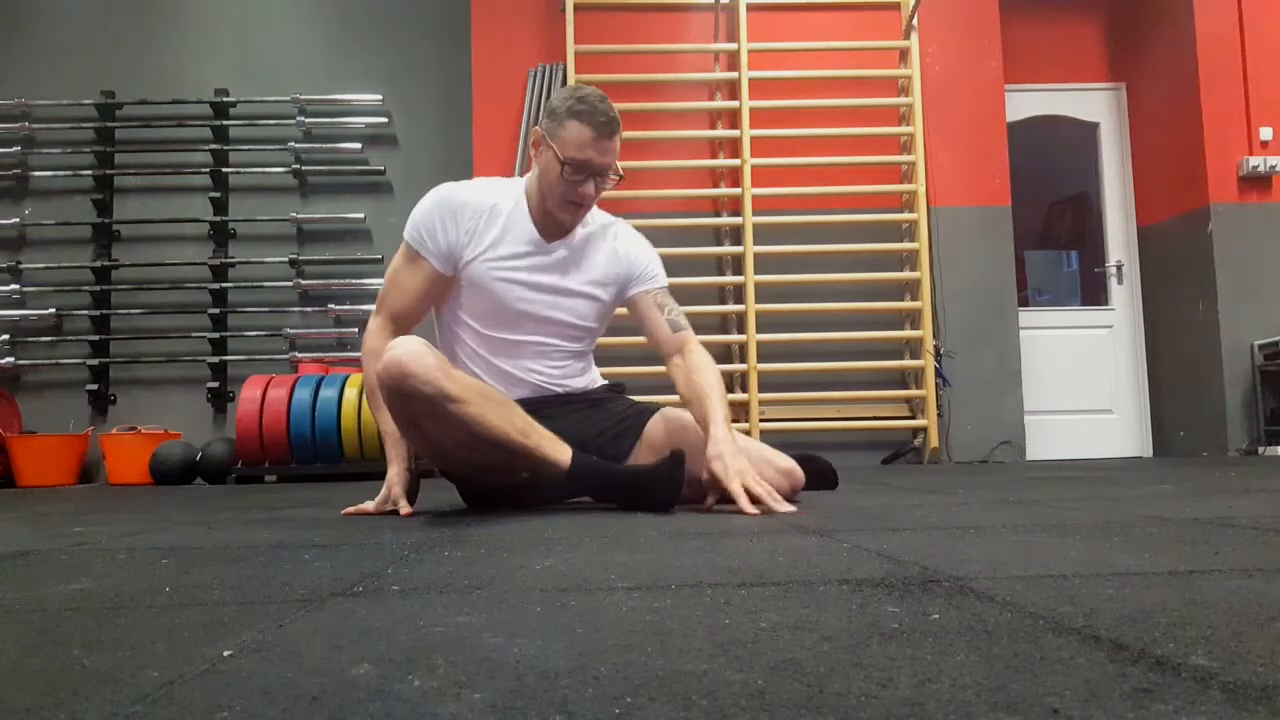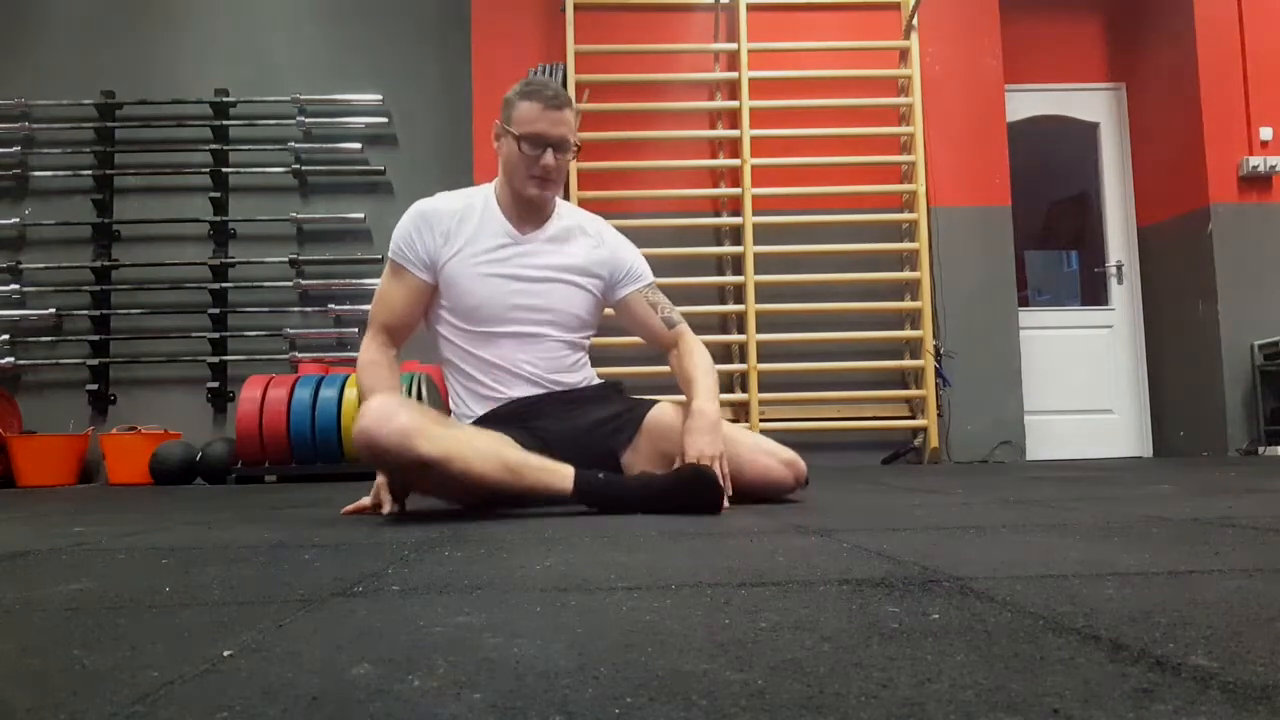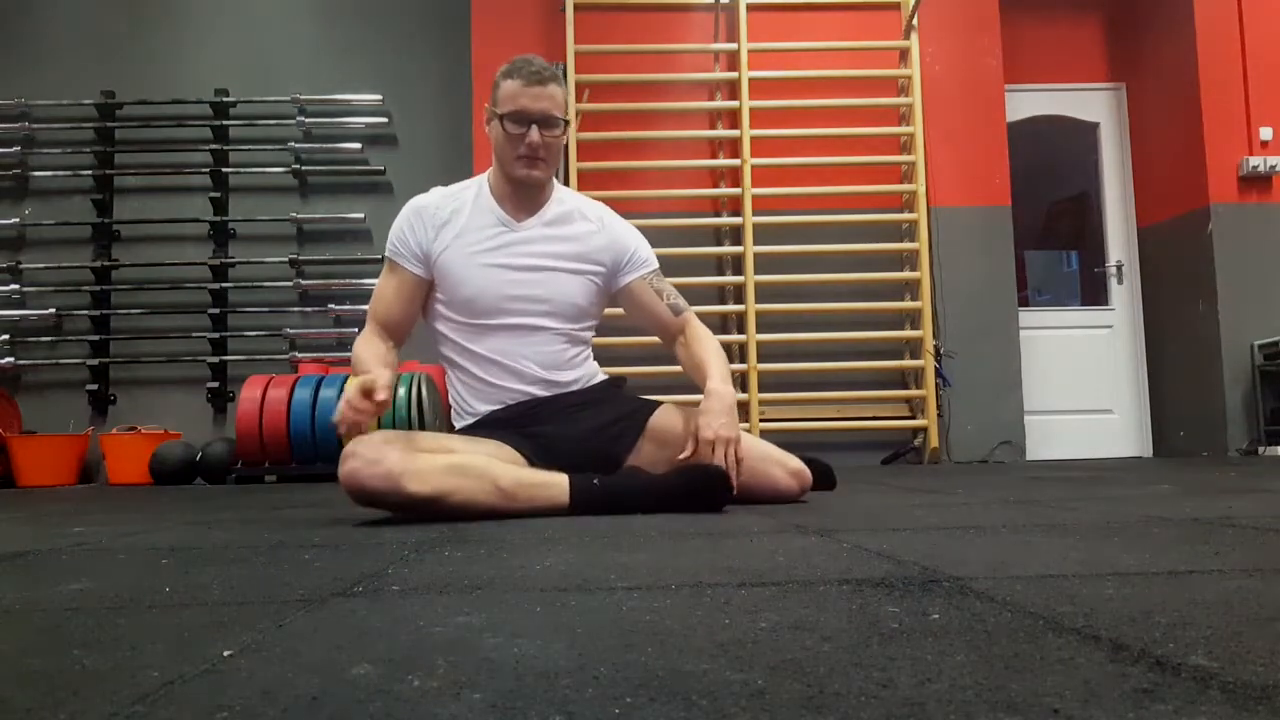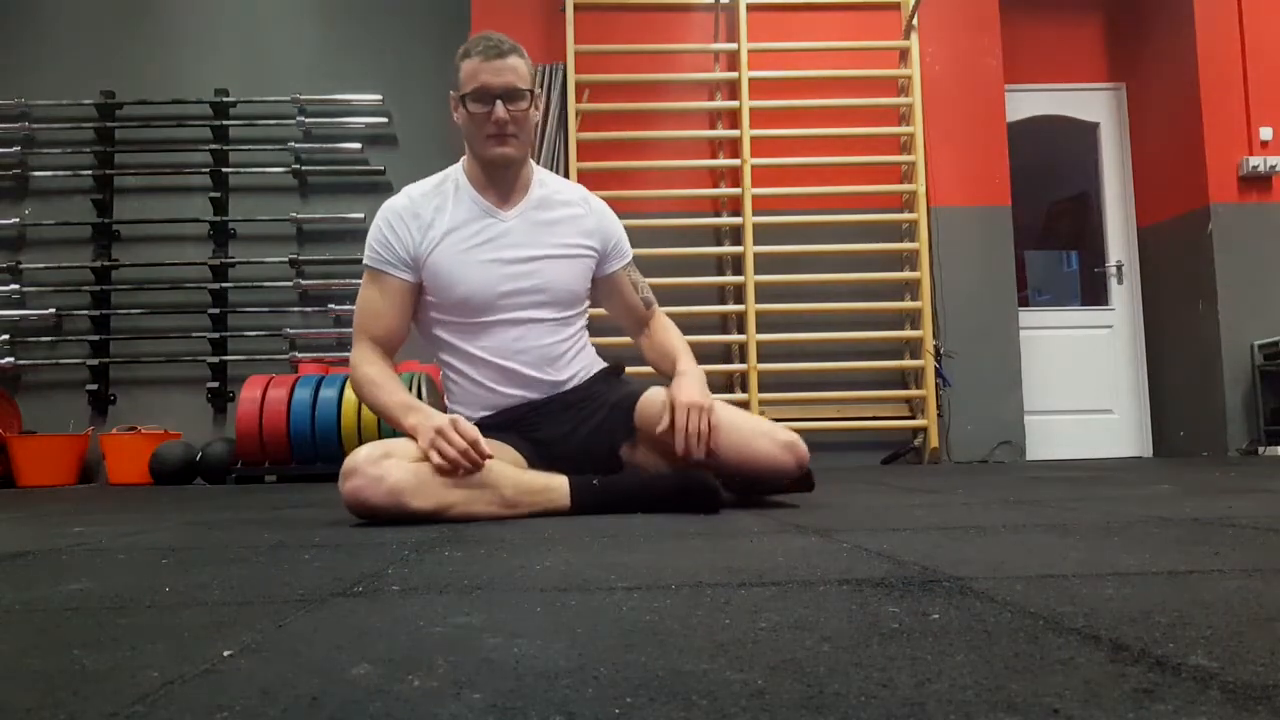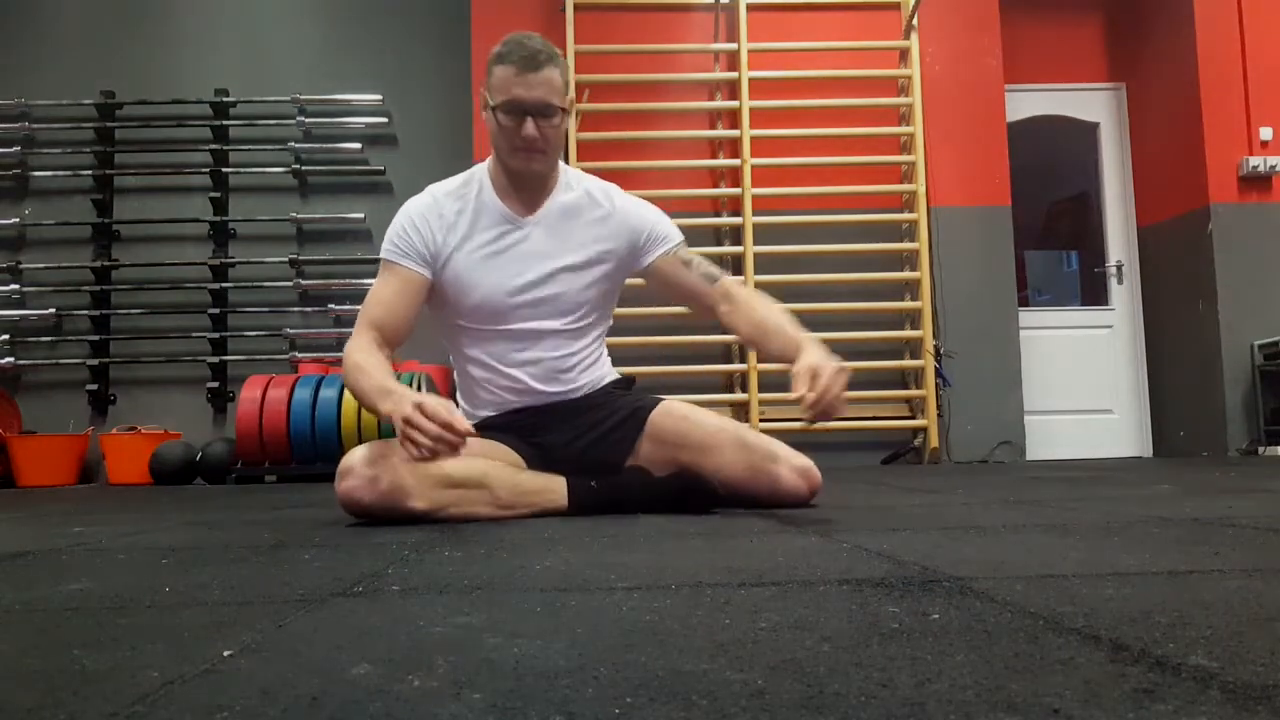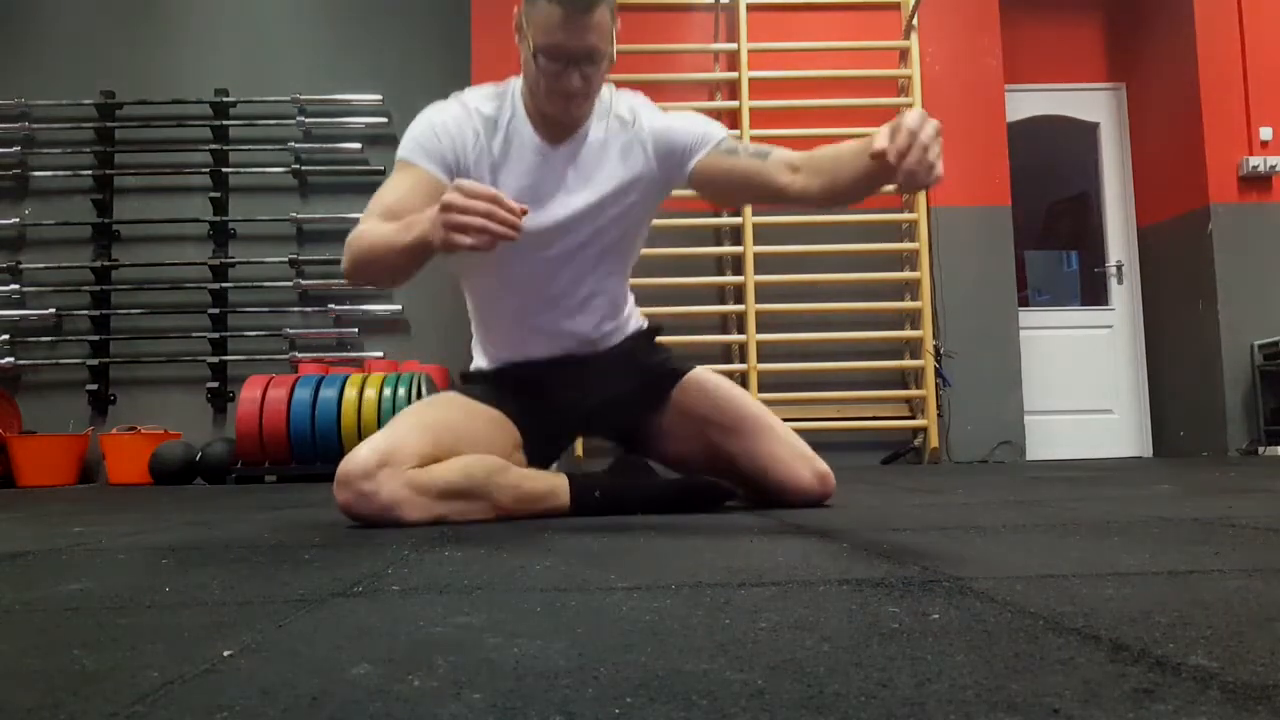
dt=0.5s
person 1, frame 1
left shoulder: (623, 246)
right shoulder: (455, 209)
left elbow: (683, 350)
right elbow: (386, 328)
left wrist: (721, 441)
right wrist: (399, 462)
left hip: (592, 415)
right hip: (488, 440)
left knee: (783, 477)
right knee: (405, 361)
right ankle: (606, 479)
person 1, frame 2
left shoulder: (602, 242)
right shoulder: (433, 223)
left elbow: (680, 341)
right elbow: (381, 342)
left wrist: (706, 412)
right wrist: (393, 448)
left hip: (593, 412)
right hip: (495, 434)
left knee: (784, 470)
right knee: (376, 427)
right ankle: (612, 487)
person 1, frame 3
left shoulder: (604, 229)
right shoulder: (429, 218)
left elbow: (684, 329)
right elbow: (381, 333)
left wrist: (719, 390)
right wrist: (374, 377)
left hip: (597, 411)
right hip: (494, 435)
left knee: (788, 477)
right knee: (363, 463)
right ankle: (610, 491)
person 1, frame 4
left shoulder: (588, 212)
right shoulder: (408, 217)
left elbow: (647, 322)
right elbow: (370, 353)
left wrist: (689, 374)
right wrist: (422, 419)
left hip: (596, 401)
right hip: (493, 435)
left knee: (785, 456)
right knee: (364, 479)
right ankle: (613, 489)
person 1, frame 5
left shoulder: (618, 214)
right shoulder: (430, 217)
left elbow: (728, 297)
right elbow: (365, 344)
left wrist: (805, 348)
right wrist: (398, 401)
left hip: (604, 410)
right hip: (497, 436)
left knee: (795, 478)
right knee: (360, 479)
right ankle: (606, 491)
person 1, frame 6
left shoulder: (652, 132)
right shoulder: (454, 126)
left elbow: (795, 178)
right elbow: (360, 259)
left wrist: (888, 155)
right wrist: (428, 229)
left hip: (624, 360)
right hip: (512, 381)
left knee: (808, 484)
right knee: (363, 485)
right ankle: (604, 493)
